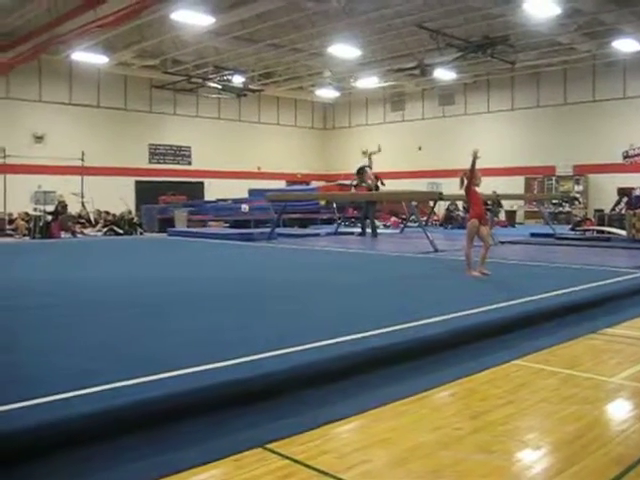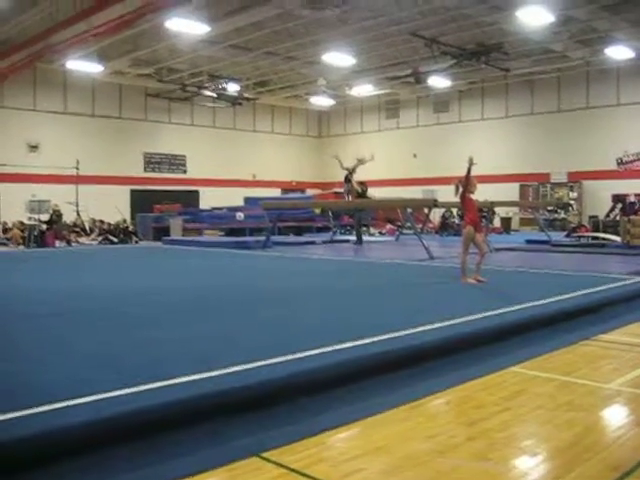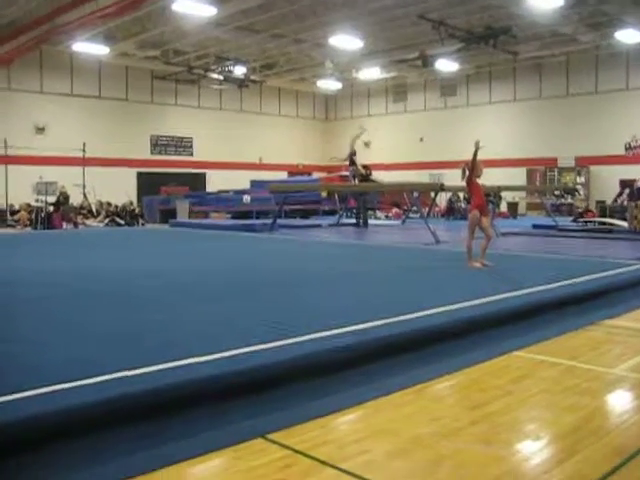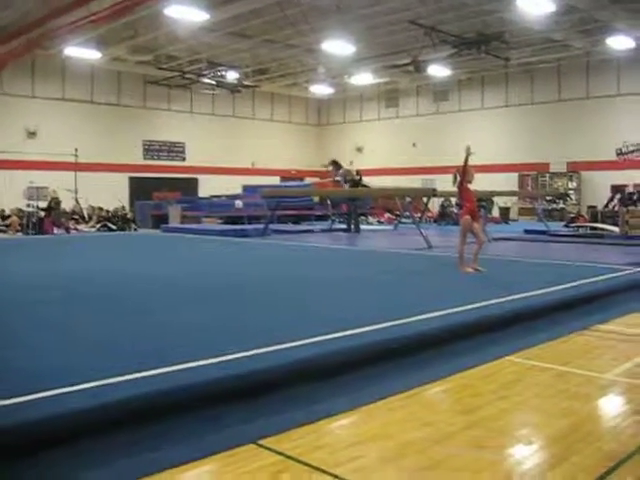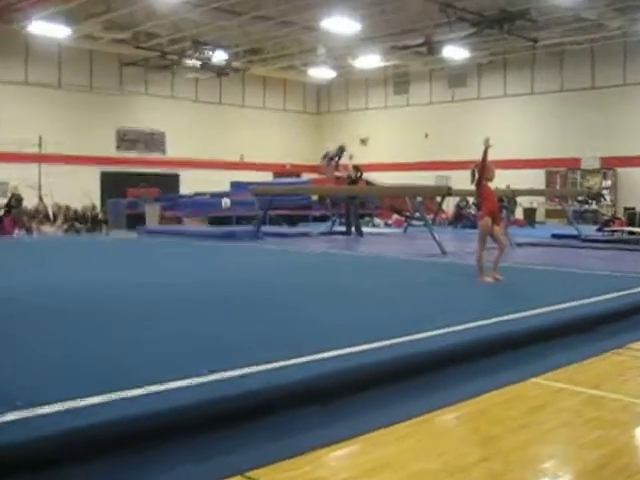
dt=0.5s
person 1, frame 1
left shoulder: (476, 192)
right shoulder: (468, 189)
left elbow: (481, 208)
right elbow: (470, 173)
left wrist: (486, 223)
right wrist: (474, 159)
left hip: (480, 220)
right hip: (473, 219)
left knee: (488, 243)
right knee: (469, 245)
left ankle: (480, 267)
right ankle: (469, 270)
person 1, frame 2
left shoulder: (471, 199)
right shoulder: (463, 197)
left elbow: (476, 215)
right elbow: (466, 180)
left wrist: (481, 230)
right wrist: (469, 166)
left hip: (475, 227)
right hip: (468, 226)
left knee: (483, 250)
right knee: (465, 252)
left ankle: (476, 275)
right ankle: (465, 277)
person 1, frame 3
left shoulder: (477, 184)
right shoulder: (470, 181)
left elbow: (482, 199)
right elbow: (472, 164)
left wrist: (487, 214)
right wrist: (476, 150)
left hip: (481, 211)
right hip: (474, 210)
left knee: (489, 235)
right knee: (471, 236)
left ankle: (481, 258)
right ankle: (470, 261)
person 1, frame 4
left shoulder: (468, 189)
right shoulder: (461, 186)
left elbow: (474, 205)
right elbow: (463, 170)
left wrist: (479, 219)
right wrist: (467, 156)
left hip: (472, 216)
right hip: (465, 215)
left knee: (481, 240)
right knee: (463, 242)
left ankle: (473, 263)
right ankle: (462, 266)
person 1, frame 5
left shoulder: (488, 188)
right shoulder: (480, 184)
left elbow: (494, 206)
right elbow: (482, 165)
left wrist: (499, 222)
right wrist: (486, 149)
left hip: (492, 219)
right hip: (485, 218)
left knee: (502, 245)
right knee: (481, 248)
left ankle: (493, 272)
right ankle: (481, 275)
